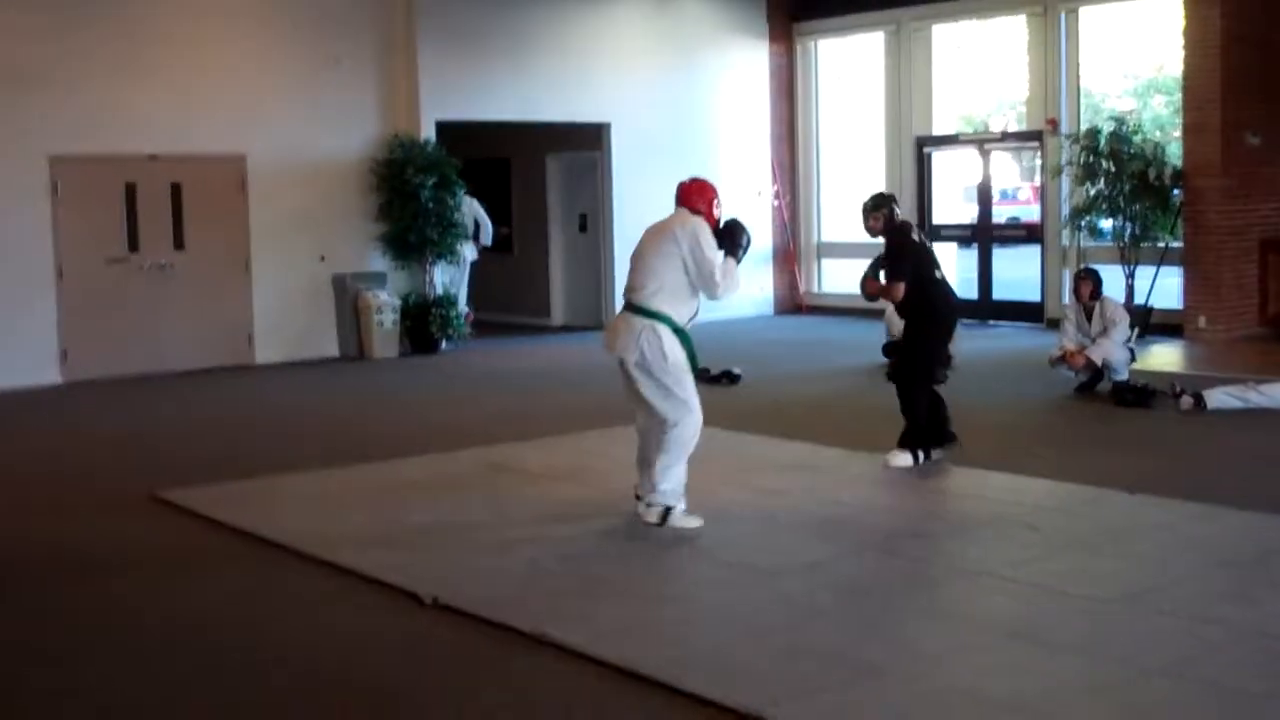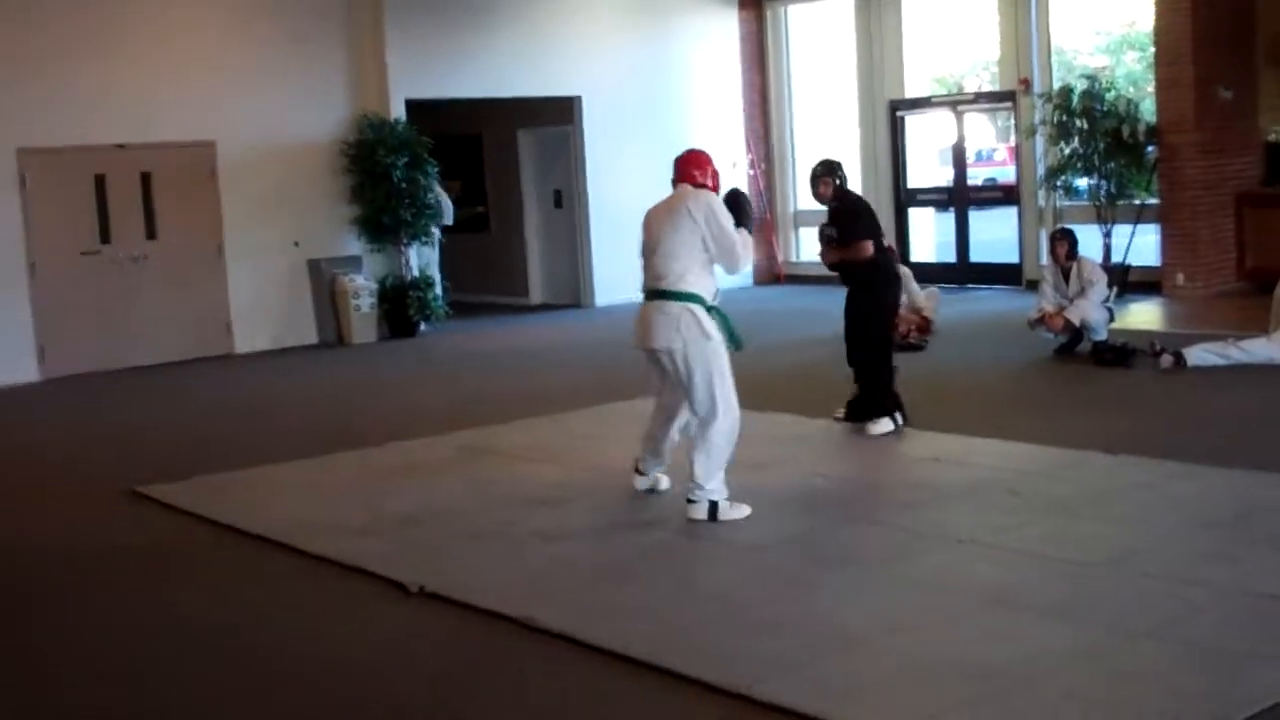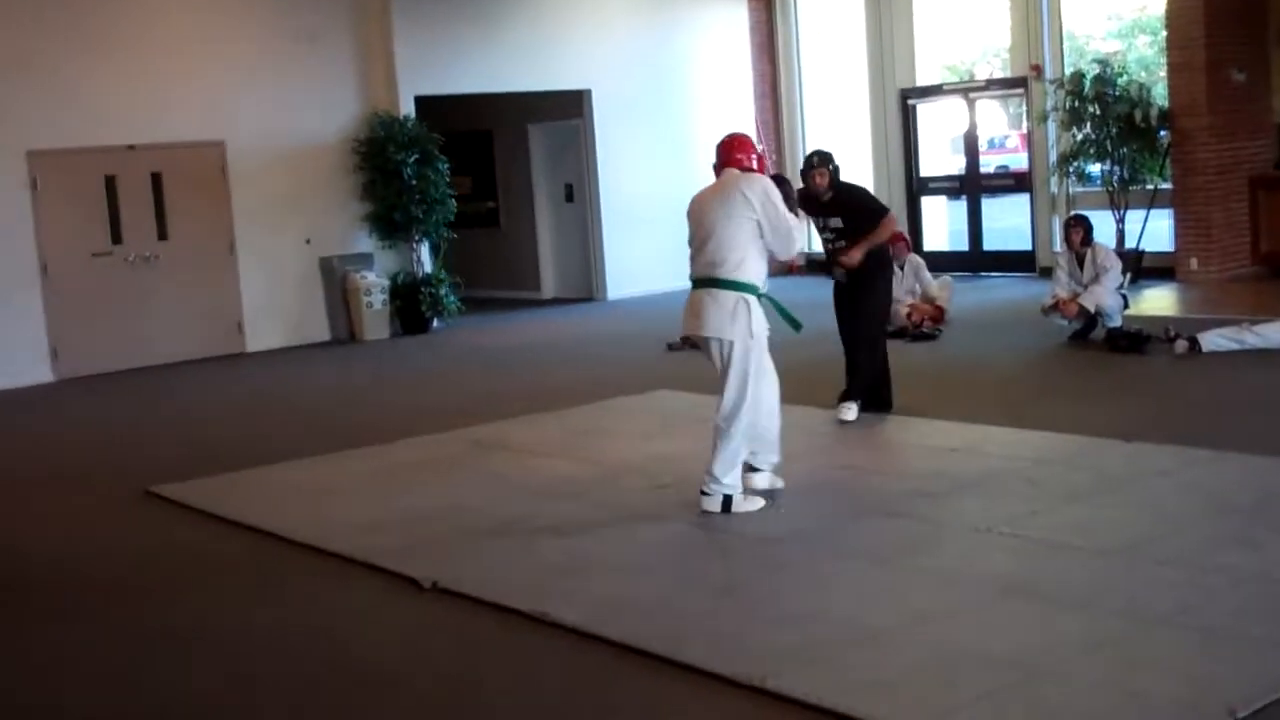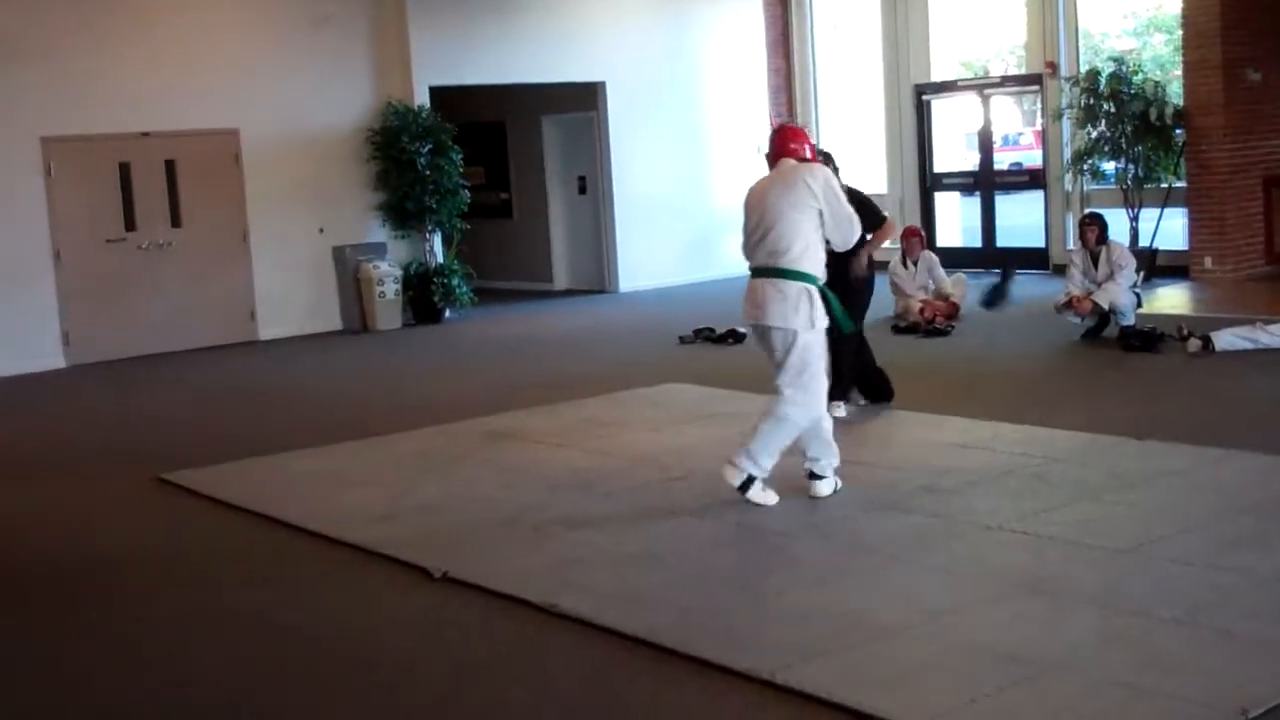
dt=0.3s
person 1, frame 1
left shoulder: (658, 230)
right shoulder: (694, 228)
right elbow: (716, 287)
left wrist: (715, 247)
right wrist: (734, 254)
left hip: (635, 330)
right hip: (651, 335)
left knee: (655, 418)
right knee: (684, 418)
left ankle: (651, 496)
right ankle: (664, 504)
person 1, frame 2
left shoulder: (657, 212)
right shoulder: (704, 202)
right elbow: (735, 261)
right wrist: (743, 225)
left hip: (655, 316)
right hip: (686, 318)
left knee: (674, 399)
right knee: (718, 410)
left ankle: (647, 469)
right ankle: (705, 498)
person 1, frame 3
left shoulder: (701, 199)
right shoulder: (756, 186)
right elbow: (789, 244)
right wrist: (789, 209)
left hip: (705, 302)
right hip: (734, 306)
left knee: (760, 385)
right knee: (743, 402)
left ankle: (756, 466)
right ankle: (718, 491)
person 1, frame 4
left shoulder: (757, 190)
right shoulder: (816, 175)
right elbow: (846, 236)
left hip: (761, 292)
right hip: (794, 295)
left knee: (808, 385)
right knee: (801, 393)
left ankle: (822, 470)
right ankle: (747, 468)
person 2, frame 1
left shoulder: (900, 244)
right shoulder: (901, 236)
left elbow: (896, 292)
right elbow: (887, 259)
left wrist: (874, 288)
right wrist: (873, 274)
left hip: (932, 318)
right hip: (931, 314)
left knee: (913, 379)
right knee: (905, 373)
left ankle: (915, 446)
right ankle: (938, 434)
person 2, frame 2
left shoulder: (853, 208)
right shoulder: (837, 208)
left elbow: (865, 250)
left wrist: (833, 256)
right wrist: (827, 236)
left hip: (879, 285)
right hip: (862, 285)
left knee: (874, 347)
right knee: (857, 344)
left ankle: (889, 411)
right ankle: (864, 405)
person 2, frame 3
left shoulder: (853, 196)
right shoulder: (810, 197)
left elbow: (889, 223)
left wrist: (860, 249)
left hip: (872, 274)
right hip: (843, 275)
left knee: (864, 335)
right knee: (853, 335)
left ankle: (853, 396)
right ankle: (875, 395)
person 2, frame 4
left shoulder: (851, 199)
left elbow: (887, 227)
left wrist: (864, 253)
left hip: (855, 274)
right hip: (826, 274)
left knee: (843, 333)
right knee: (848, 333)
left ankle: (839, 395)
right ankle: (875, 388)
